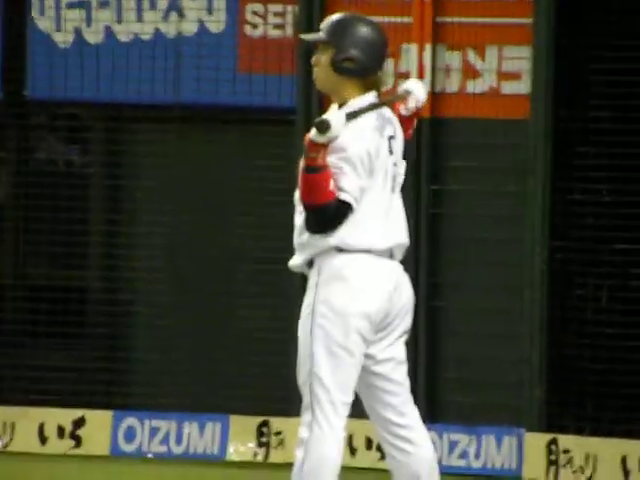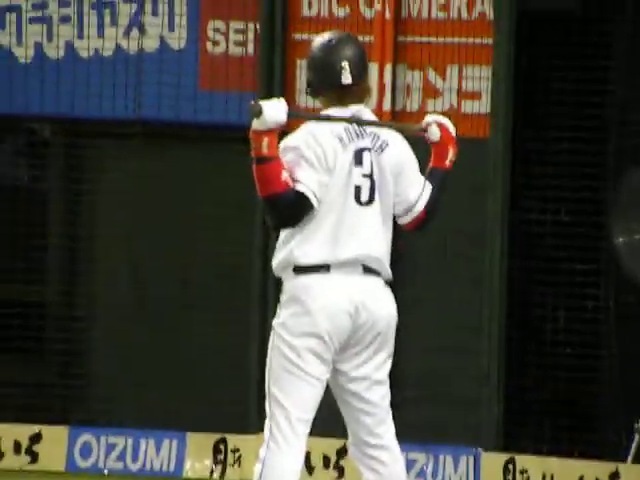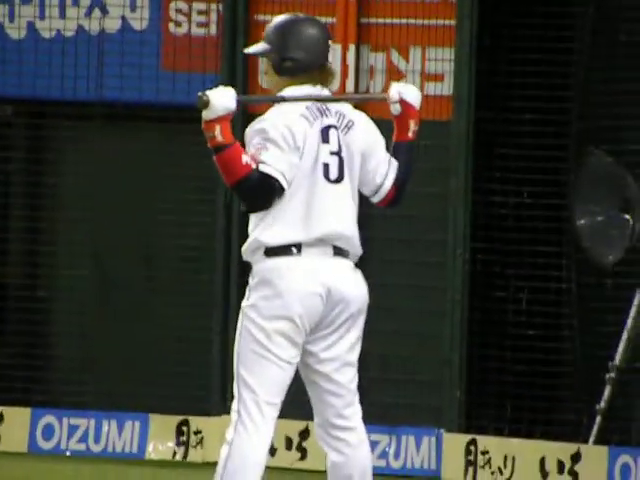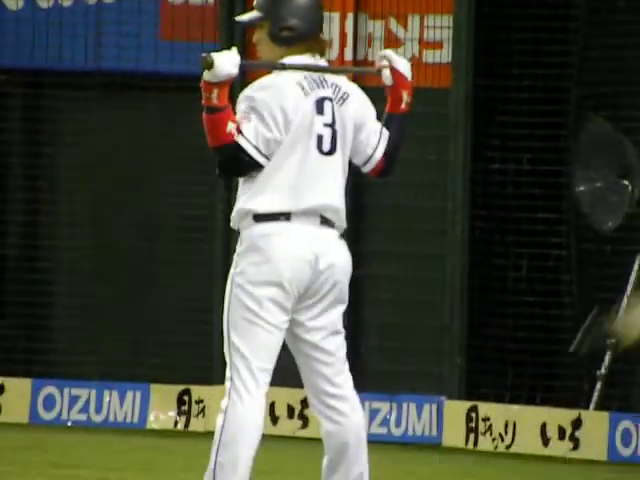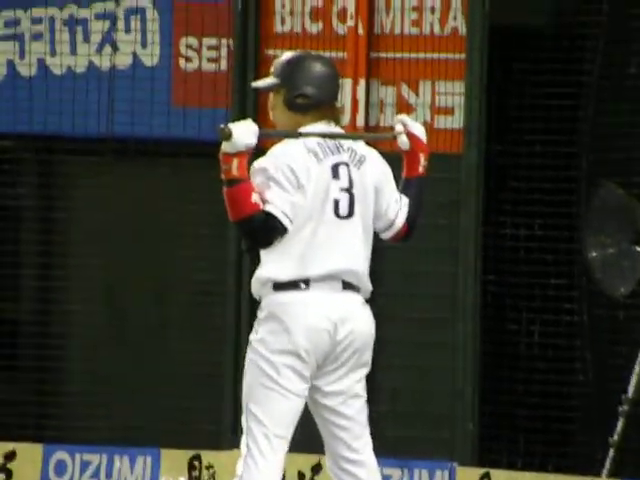
dt=1s
person 1, frame 1
left shoulder: (348, 132)
right shoulder: (384, 119)
left elbow: (323, 218)
left wrist: (316, 149)
left hip: (344, 279)
right hip: (387, 278)
left knee: (325, 411)
right knee: (397, 411)
person 1, frame 2
left shoulder: (311, 137)
right shoulder: (393, 143)
left elbow: (285, 210)
right elbow: (418, 215)
left wrist: (264, 141)
right wrist: (443, 152)
left hip: (314, 295)
right hip: (373, 297)
left knee: (286, 426)
right knee: (376, 430)
person 1, frame 3
left shoulder: (280, 119)
right shoulder: (356, 121)
left elbow: (256, 193)
right elbow: (390, 192)
left wrist: (218, 128)
right wrist: (406, 121)
left hip: (285, 276)
right hip: (342, 279)
left knee: (253, 411)
right knee: (342, 413)
person 1, frame 4
left shoulder: (270, 90)
right shoulder: (348, 93)
left elbow: (233, 163)
right elbow: (382, 161)
left wrist: (215, 91)
right wrist: (400, 92)
left hip: (272, 244)
right hip: (326, 248)
left knee: (247, 381)
right knee: (333, 381)
person 1, frame 5
left shoulder: (286, 156)
right shoulder: (368, 158)
left elbow: (258, 231)
right elbow: (402, 227)
left wrist: (234, 163)
right wrist: (415, 158)
left hip: (293, 310)
right hip: (351, 313)
left knee: (264, 444)
